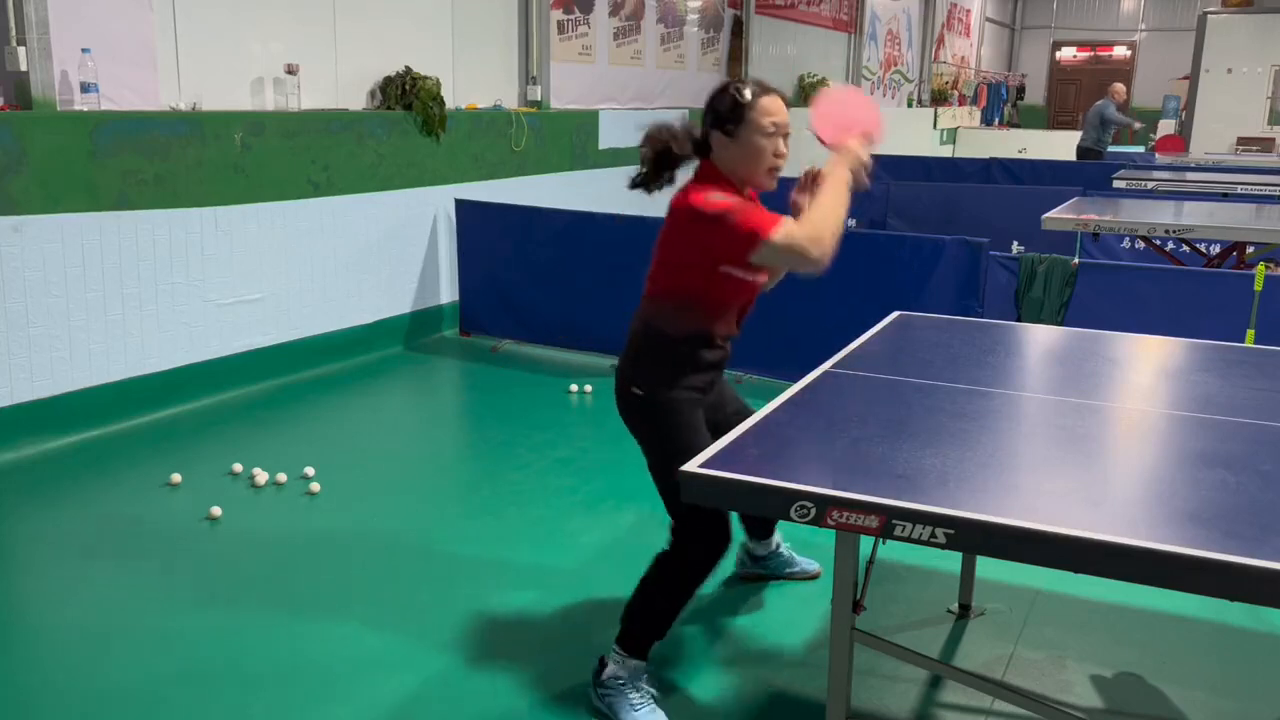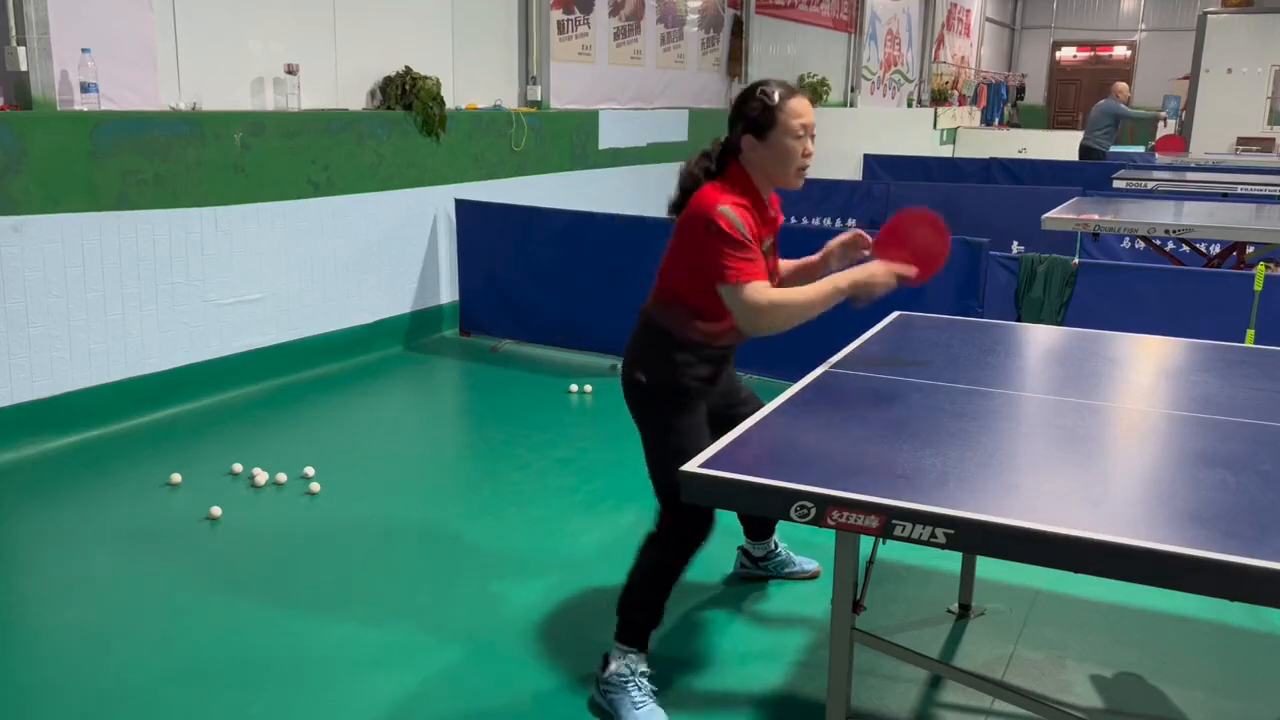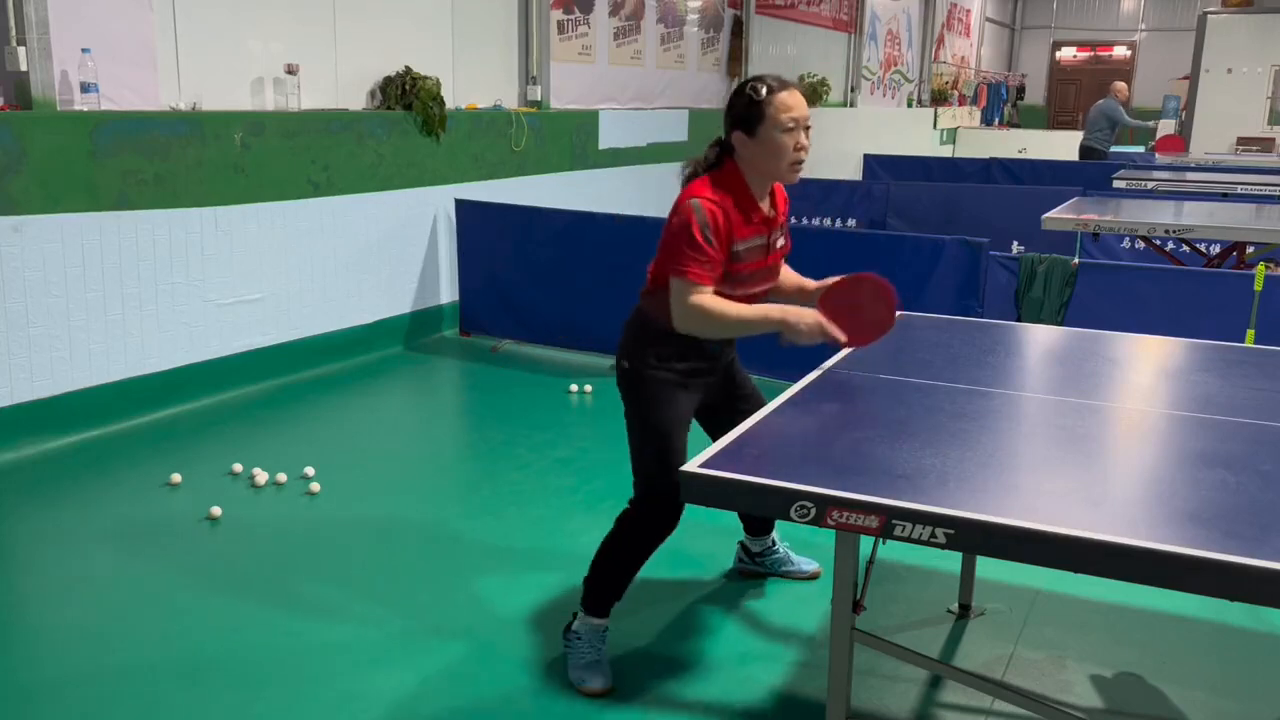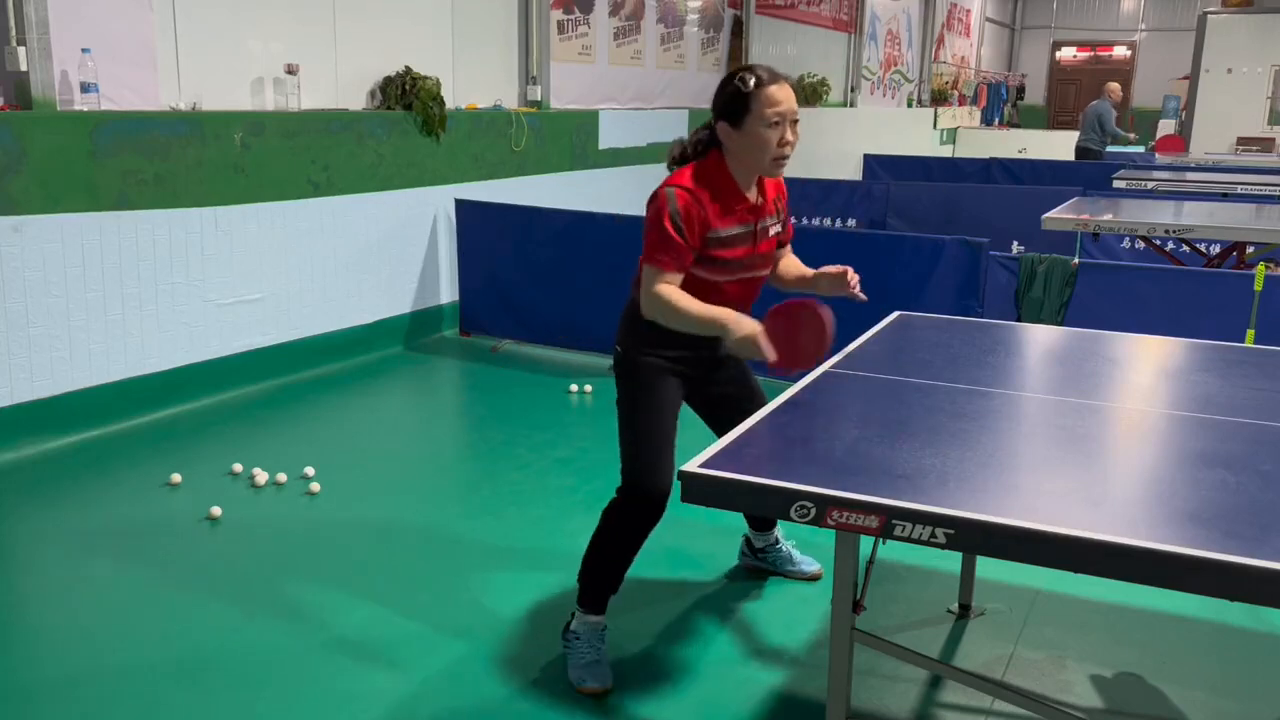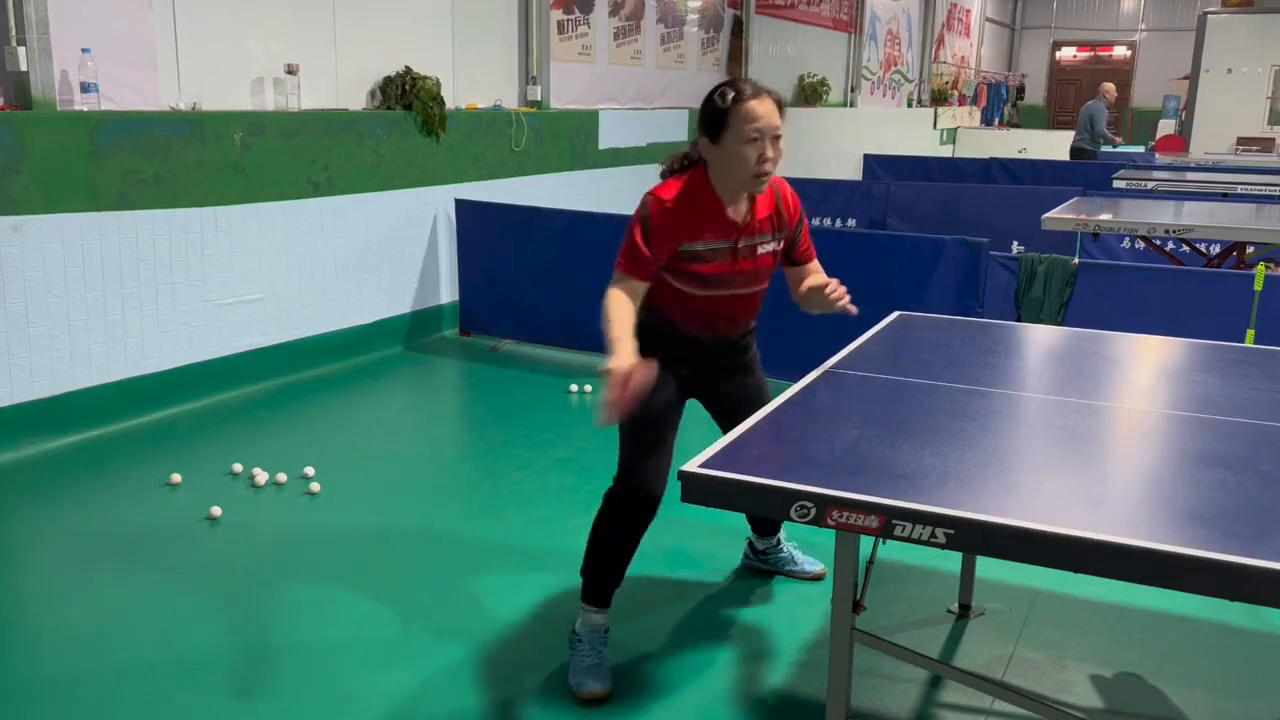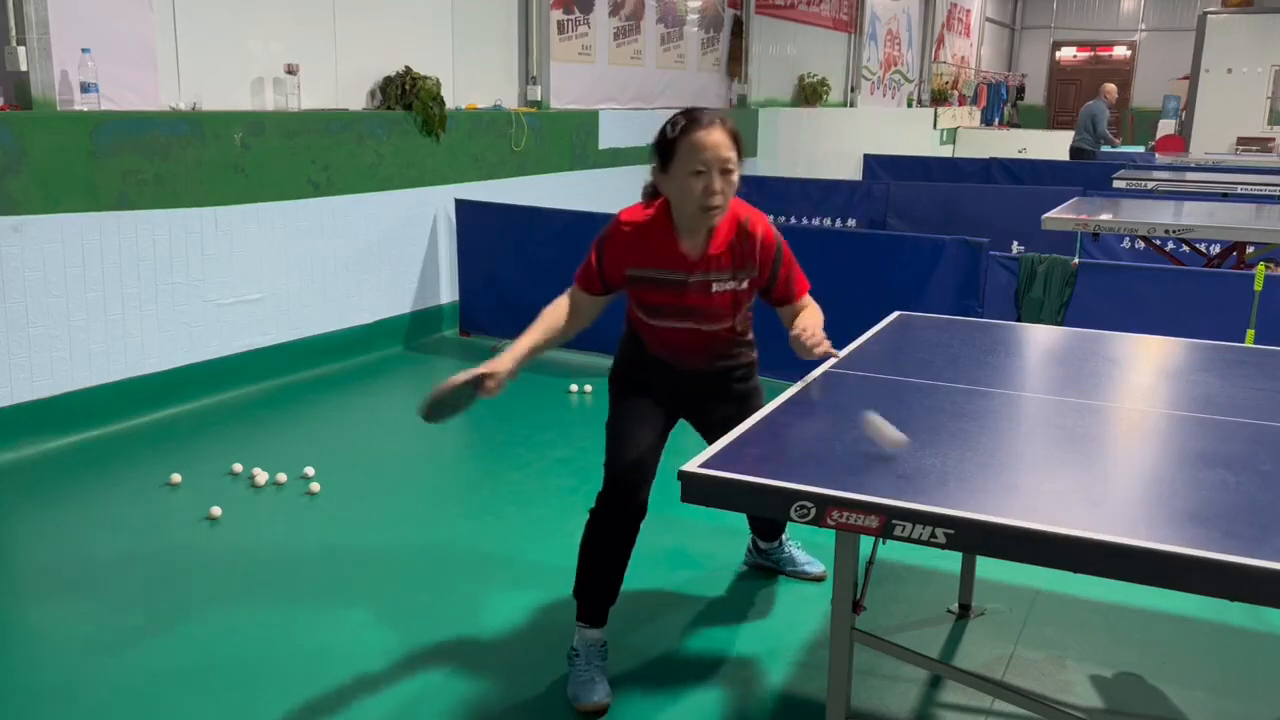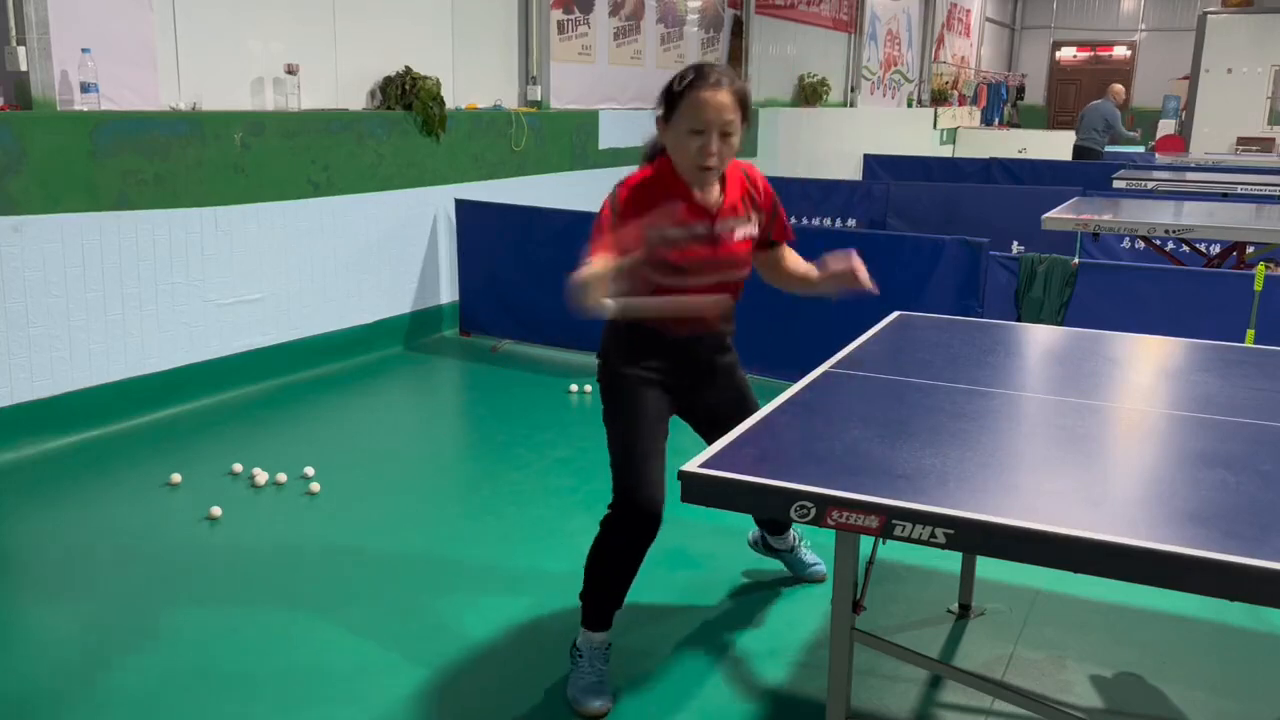
dt=0.2s
person 1, frame 1
left shoulder: (729, 198)
right shoulder: (711, 207)
left elbow: (759, 273)
right elbow: (812, 249)
left wrist: (806, 198)
right wrist: (844, 174)
left hip: (694, 375)
right hip: (660, 383)
right knee: (702, 535)
left ankle: (761, 549)
person 1, frame 2
left shoulder: (763, 200)
right shoulder: (722, 213)
left elbow: (767, 279)
right elbow: (756, 315)
left wrist: (827, 257)
right wrist: (849, 280)
left hip: (709, 364)
right hip: (665, 372)
right knee: (688, 515)
left ankle: (760, 551)
right ankle: (622, 668)
person 1, frame 3
left shoulder: (776, 198)
right shoulder: (705, 207)
right elbow: (688, 312)
left wrist: (817, 292)
right wrist: (783, 317)
left hip: (718, 357)
right hip: (659, 360)
right knee: (661, 501)
left ankle: (758, 548)
right ankle: (586, 628)
person 1, frame 4
left shoulder: (773, 189)
right shoulder: (683, 194)
left elbow: (778, 268)
right elbow: (655, 290)
left wrist: (822, 280)
right wrist: (723, 321)
left hip: (722, 348)
right hip: (659, 349)
right knee: (646, 490)
left ankle: (762, 544)
right ankle: (584, 627)
person 1, frame 5
left shoulder: (783, 203)
right shoulder: (666, 207)
left elbow: (807, 273)
right elbow: (623, 291)
left wrist: (823, 289)
right wrist: (622, 352)
left hip: (733, 354)
right hip: (663, 356)
right knee: (638, 487)
left ankle: (767, 546)
right ankle: (589, 629)
person 1, frame 6
left shoulder: (758, 235)
right shoulder: (627, 233)
left elbow: (800, 305)
right elbow: (577, 305)
left wrist: (809, 335)
right wrist: (510, 358)
left hip: (727, 377)
right hip: (647, 378)
right knee: (623, 503)
left ankle: (771, 546)
right ankle: (588, 642)
person 1, frame 7
left shoulder: (749, 186)
right shoulder: (635, 196)
left elbow: (779, 264)
right elbow: (585, 292)
left wrist: (827, 278)
right wrist: (625, 257)
left hip: (709, 357)
right hip: (638, 364)
right knee: (640, 507)
left ankle: (778, 539)
right ankle: (590, 645)
